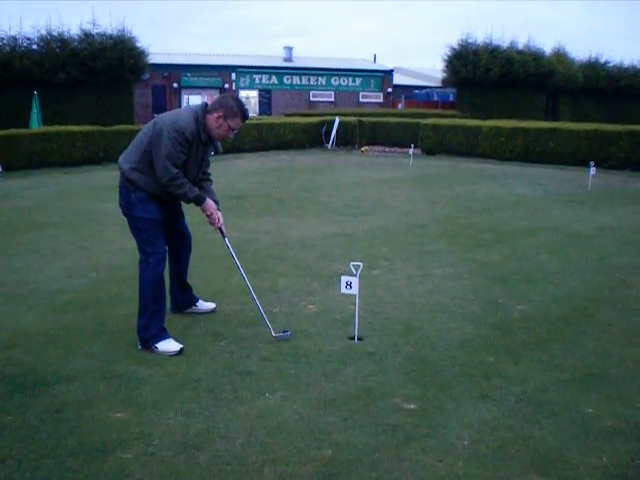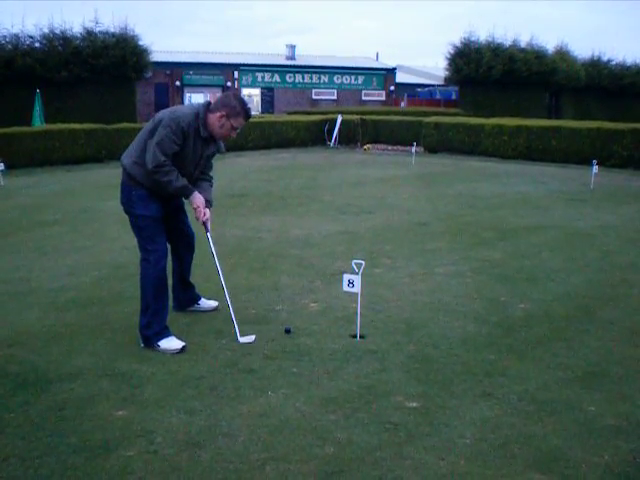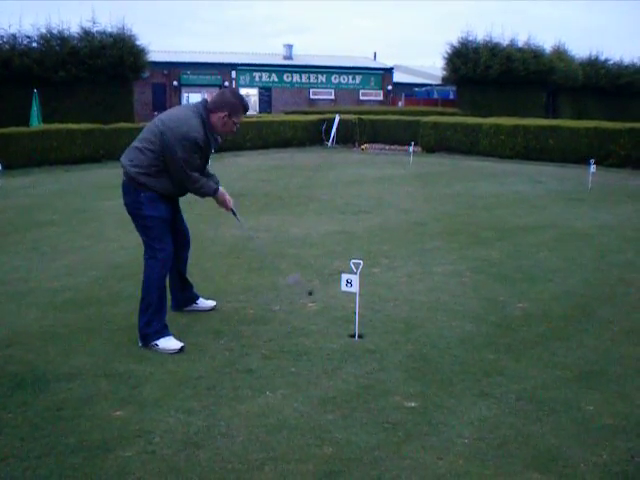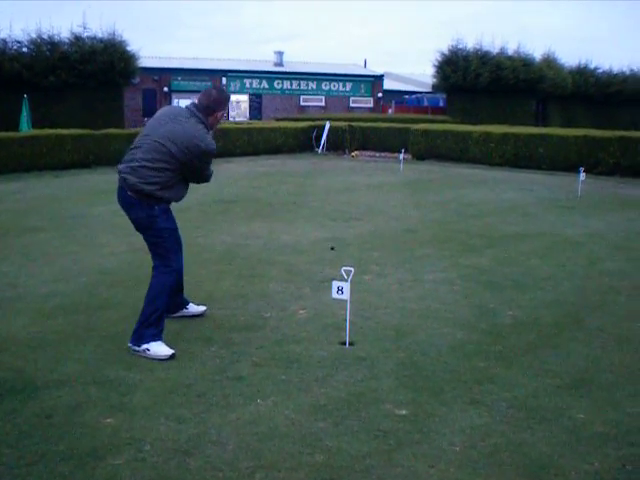
dt=0.4s
person 1, frame 1
left shoulder: (207, 134)
right shoulder: (179, 126)
left elbow: (202, 176)
right elbow: (168, 175)
left wrist: (213, 206)
right wrist: (201, 200)
left hip: (165, 193)
right hip: (139, 192)
left knee: (181, 243)
right knee: (154, 257)
left ankle: (183, 300)
right ankle: (151, 335)
person 1, frame 2
left shoulder: (211, 137)
right shoulder: (178, 119)
left elbow: (203, 176)
right elbow: (156, 164)
left wrist: (204, 203)
right wrist: (190, 194)
left hip: (168, 191)
right hip: (140, 190)
left knee: (185, 242)
right knee: (155, 256)
left ankle: (186, 298)
right ankle: (153, 333)
person 1, frame 3
left shoulder: (197, 116)
right shoulder: (189, 131)
left elbow: (197, 167)
right elbow: (188, 179)
left wrist: (216, 189)
right wrist: (216, 191)
left hip: (159, 188)
right hip: (143, 191)
left knee: (181, 241)
right knee: (160, 255)
left ankle: (184, 297)
right ankle: (152, 333)
person 1, frame 4
left shoulder: (168, 111)
right shoulder: (203, 142)
right elbow: (201, 177)
left hip: (128, 188)
right hip: (148, 201)
left knee: (172, 248)
right knee: (169, 263)
left ankle: (175, 303)
right ankle: (144, 338)
